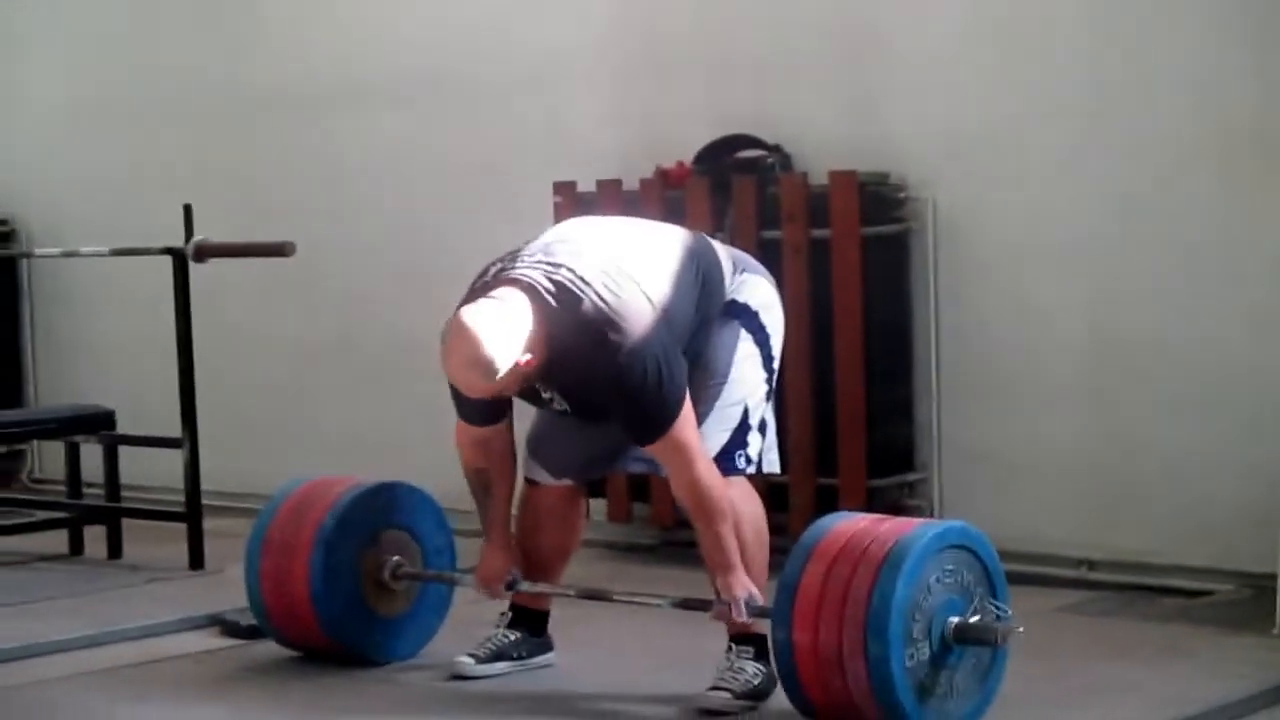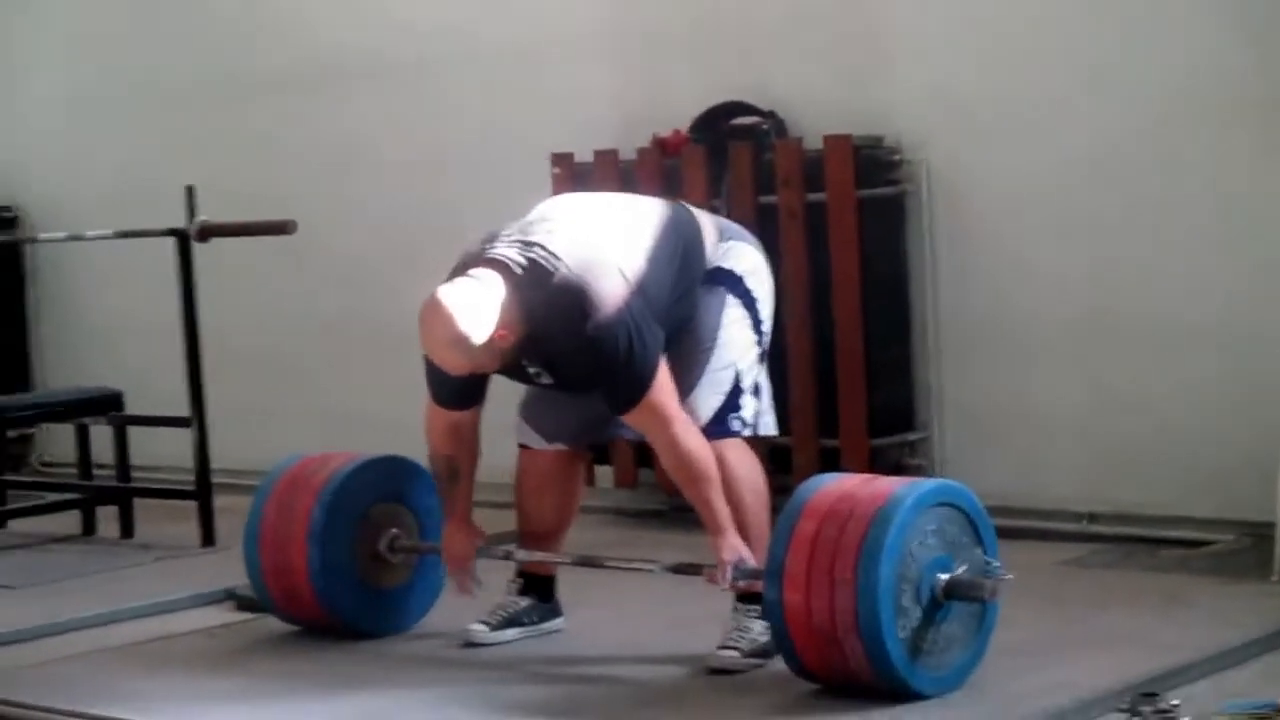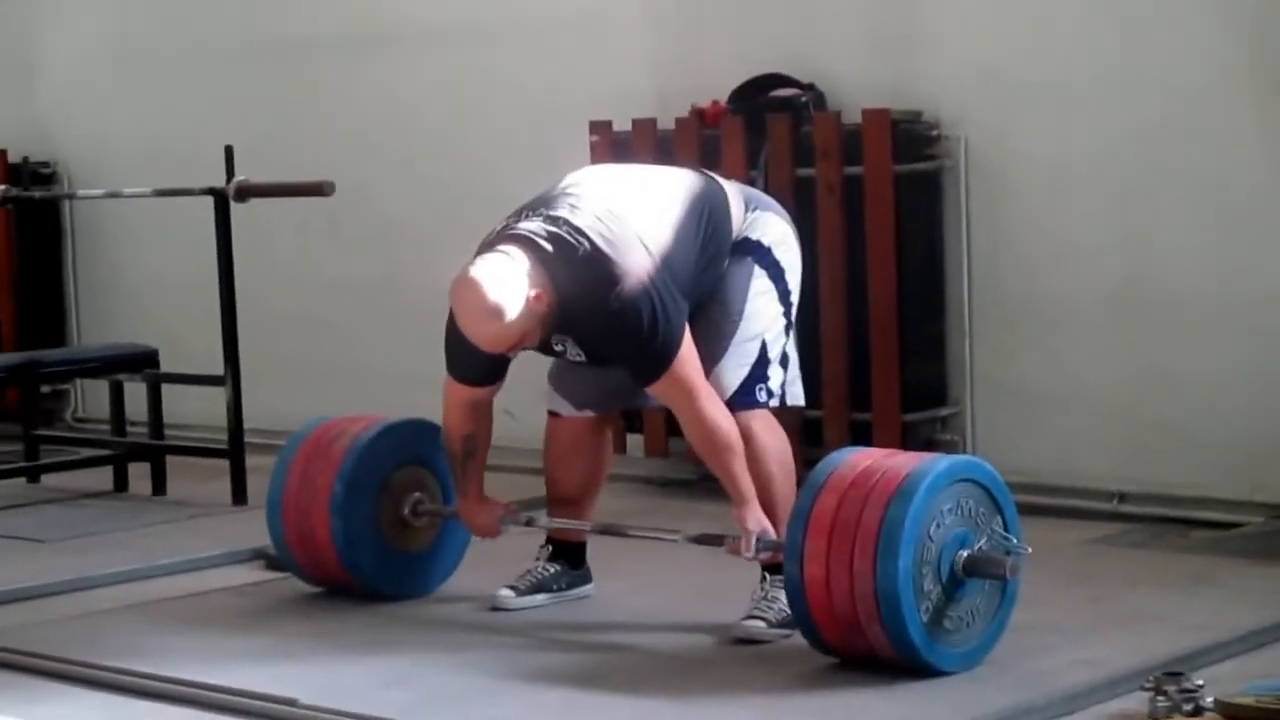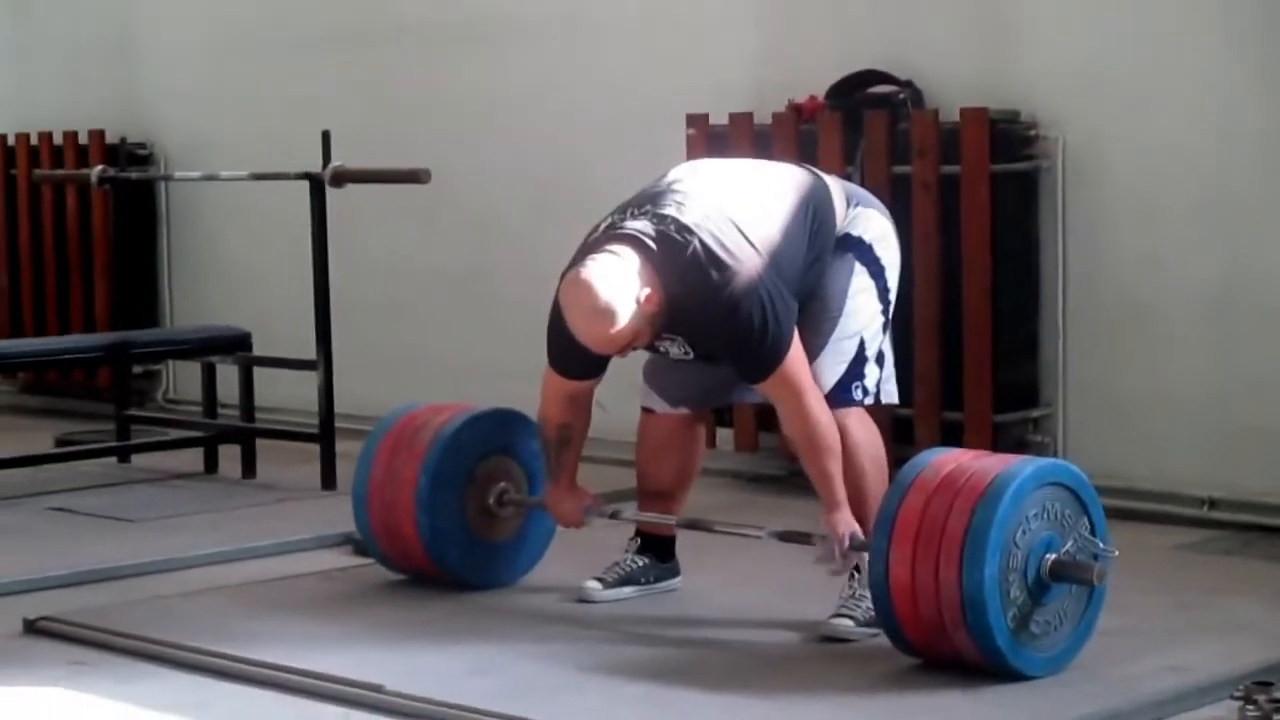
dt=0.4s
person 1, frame 1
left shoulder: (624, 345)
right shoulder: (476, 335)
left elbow: (687, 468)
right elbow: (482, 441)
left wrist: (729, 572)
right wrist: (497, 539)
left hip: (727, 304)
left knee: (719, 467)
right knee: (549, 468)
left ankle: (749, 653)
right ankle: (527, 627)
person 1, frame 2
left shoulder: (597, 321)
right shoulder: (461, 316)
left elbow: (668, 432)
right elbow: (451, 425)
left wrist: (723, 534)
right wrist: (456, 524)
left hip: (714, 271)
left knee: (713, 432)
right knee: (544, 435)
left ankle: (756, 610)
right ankle: (535, 593)
person 1, frame 3
left shoulder: (623, 294)
right shoulder: (484, 300)
left elbow: (694, 403)
right elbow: (466, 403)
left wrist: (746, 506)
right wrist: (470, 497)
left hip: (744, 240)
left knee: (741, 404)
right knee: (572, 402)
left ankle: (783, 580)
right ankle: (565, 559)
person 1, frame 4
left shoulder: (733, 293)
right shoulder: (587, 295)
left elbow: (799, 403)
right elbow: (564, 395)
left wrist: (836, 510)
right wrist: (561, 485)
left hip: (844, 237)
left knee: (837, 401)
right knee: (667, 398)
left ankle: (871, 578)
right ankle: (653, 552)
